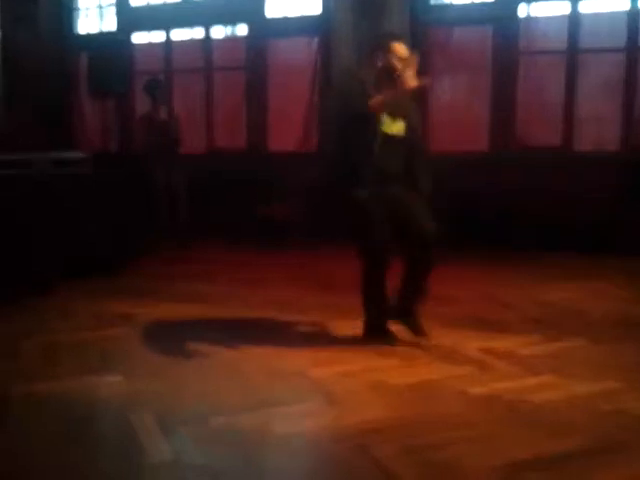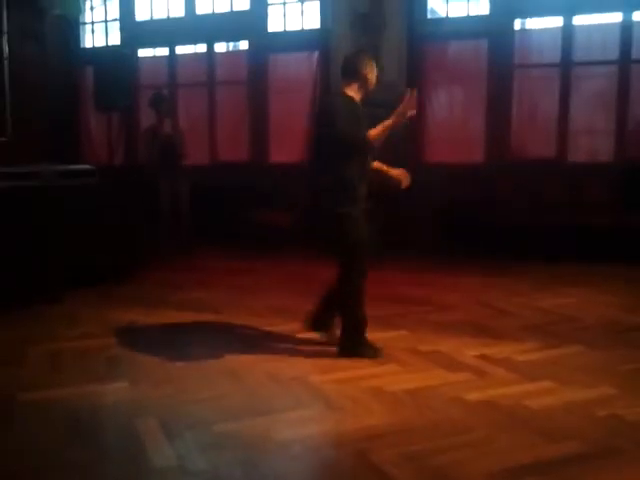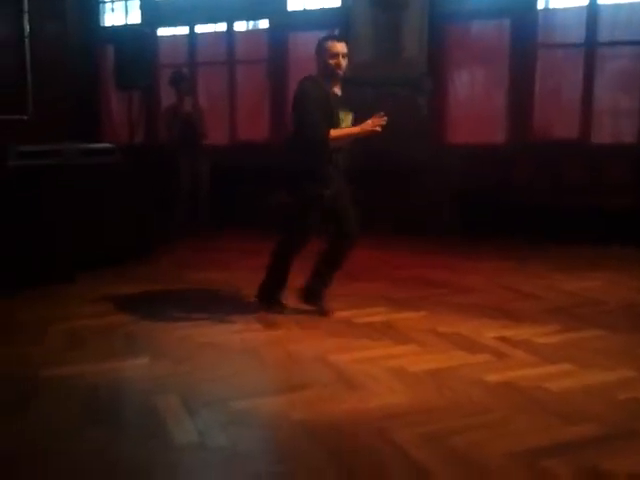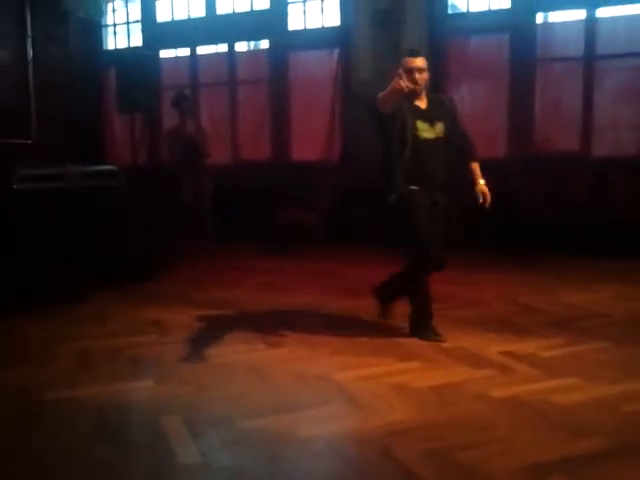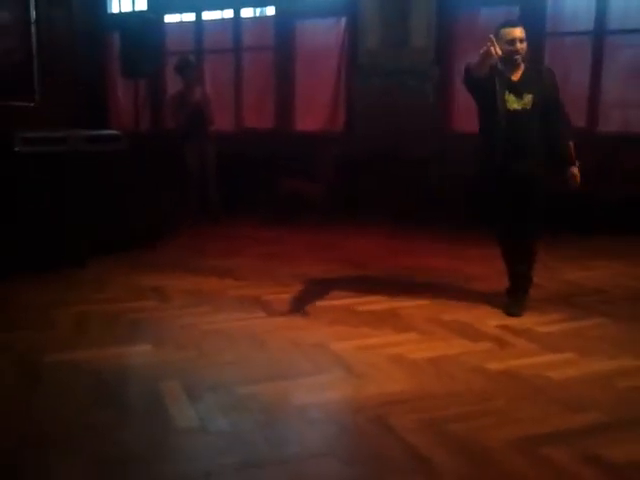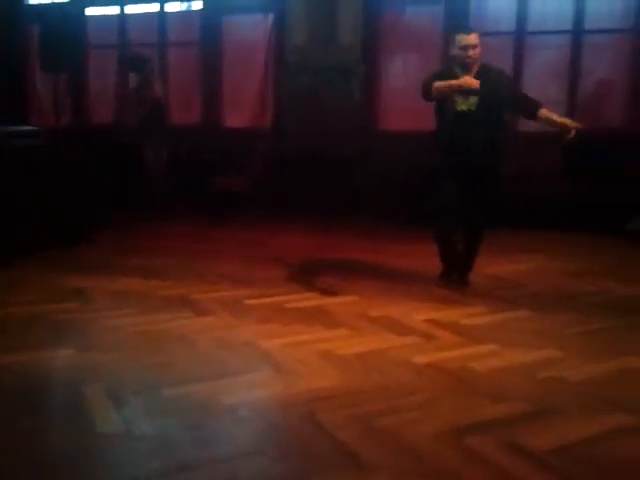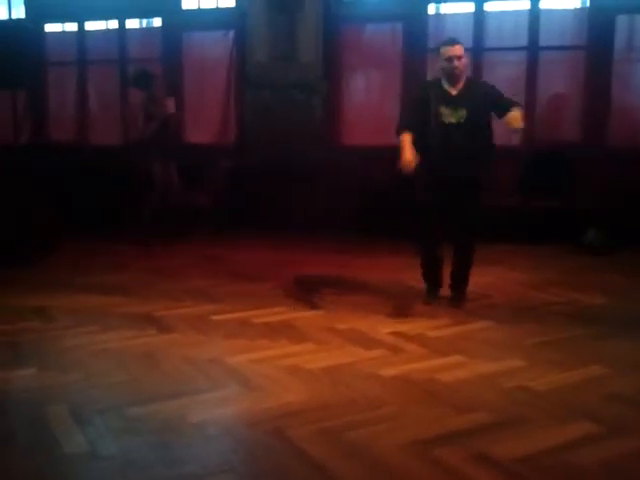
dt=0.7s
person 1, frame 1
left shoulder: (406, 105)
right shoulder: (362, 94)
left elbow: (415, 155)
right elbow: (363, 112)
left wrist: (422, 194)
right wrist: (398, 93)
left hip: (399, 187)
right hip: (367, 188)
left knee: (425, 237)
right knee: (377, 255)
left ankle: (405, 307)
right ankle: (376, 324)
person 1, frame 2
left shoulder: (347, 107)
right shoulder: (338, 106)
right elbow: (359, 143)
left wrist: (387, 170)
right wrist: (395, 120)
left hip: (348, 200)
right hip: (339, 202)
left knee: (354, 265)
right knee: (354, 267)
left ankle: (323, 317)
right ankle: (352, 339)
person 1, frame 3
left shoulder: (339, 93)
right shoulder: (309, 91)
right elbow: (316, 138)
right wrist: (360, 129)
left hip: (334, 179)
right hip: (313, 180)
left knee: (347, 234)
right knee: (295, 238)
left ankle: (314, 290)
right ankle: (269, 293)
person 1, frame 4
left shoulder: (445, 106)
right shoulder: (397, 106)
left elbow: (464, 146)
right elbow: (381, 106)
left wrist: (479, 179)
right wrist: (394, 90)
left hip: (439, 192)
right hip: (412, 191)
left knee: (435, 257)
right knee: (427, 255)
left ankle: (387, 291)
right ankle: (422, 321)
person 1, frame 5
left shoulder: (543, 77)
right shoulder: (488, 77)
left elbow: (559, 121)
right elbow: (472, 75)
left wrist: (570, 161)
right wrist: (485, 57)
left hip: (535, 166)
right hip: (501, 166)
left knee: (527, 230)
right knee: (506, 229)
left ankle: (519, 292)
right ankle: (517, 285)
person 1, frame 6
left shoulder: (496, 78)
right shoulder: (442, 77)
left elbow: (523, 103)
right elbow: (429, 91)
left wrist: (554, 119)
right wrist: (459, 84)
left hip: (483, 163)
right hip: (451, 162)
left knee: (474, 219)
right knee: (447, 216)
left ankle: (462, 271)
right ankle: (450, 267)
person 1, frame 7
left shoulder: (481, 90)
right shoulder: (424, 91)
left elbow: (501, 103)
right elbow: (405, 123)
left wrist: (515, 111)
right wrist: (407, 149)
left hip: (469, 176)
right hip: (435, 176)
left knee: (464, 234)
right knee: (432, 233)
left ankle: (459, 288)
right ankle: (432, 285)
person 2, frame 1
left shoulder: (170, 117)
right shoulder: (144, 120)
left elbow: (176, 142)
right elbow: (143, 146)
left wrist: (166, 123)
right wrist: (159, 123)
left hip: (172, 164)
right hip: (155, 165)
left knee: (178, 201)
right knee: (161, 202)
right ankle: (164, 234)
person 2, frame 2
left shoulder: (175, 129)
right shoulder: (149, 132)
left elbow: (181, 154)
right elbow: (149, 159)
left wrist: (171, 136)
right wrist: (162, 138)
left hip: (177, 175)
right hip: (160, 176)
left knee: (182, 211)
right knee: (166, 212)
person 2, frame 3
left shoulder: (196, 108)
right shoulder: (170, 111)
left elbow: (202, 134)
right elbow: (171, 137)
left wrist: (193, 115)
right wrist: (181, 117)
left hip: (197, 153)
right hip: (181, 155)
left knee: (202, 191)
right knee: (185, 191)
left ankle: (202, 225)
right ankle: (186, 225)
person 2, frame 4
left shoulder: (199, 129)
right shoulder: (172, 133)
left elbow: (206, 154)
right elbow: (172, 159)
left wrist: (196, 137)
right wrist: (184, 138)
left hip: (201, 173)
right hip: (184, 175)
left knee: (205, 210)
right knee: (190, 211)
person 2, frame 5
left shoulder: (202, 95)
right shoulder: (176, 98)
left elbow: (210, 120)
right elbow: (178, 123)
left wrist: (201, 104)
right wrist: (191, 105)
left hip: (204, 140)
right hip: (188, 142)
left knee: (210, 177)
right knee: (194, 178)
left ankle: (212, 211)
right ankle: (196, 214)
person 2, frame 6
left shoulder: (154, 90)
right shoulder: (134, 93)
right elbow: (134, 120)
left wrist: (159, 101)
right wrist: (150, 102)
left hip: (158, 137)
right hip: (145, 138)
left knee: (160, 174)
right knee: (152, 173)
person 2, frame 7
left shoulder: (162, 105)
right shoulder: (142, 108)
left elbow: (171, 132)
right elbow: (143, 135)
left wrist: (170, 117)
right wrist: (159, 118)
left hip: (164, 152)
right hip: (151, 154)
left knee: (173, 187)
right knee: (157, 190)
